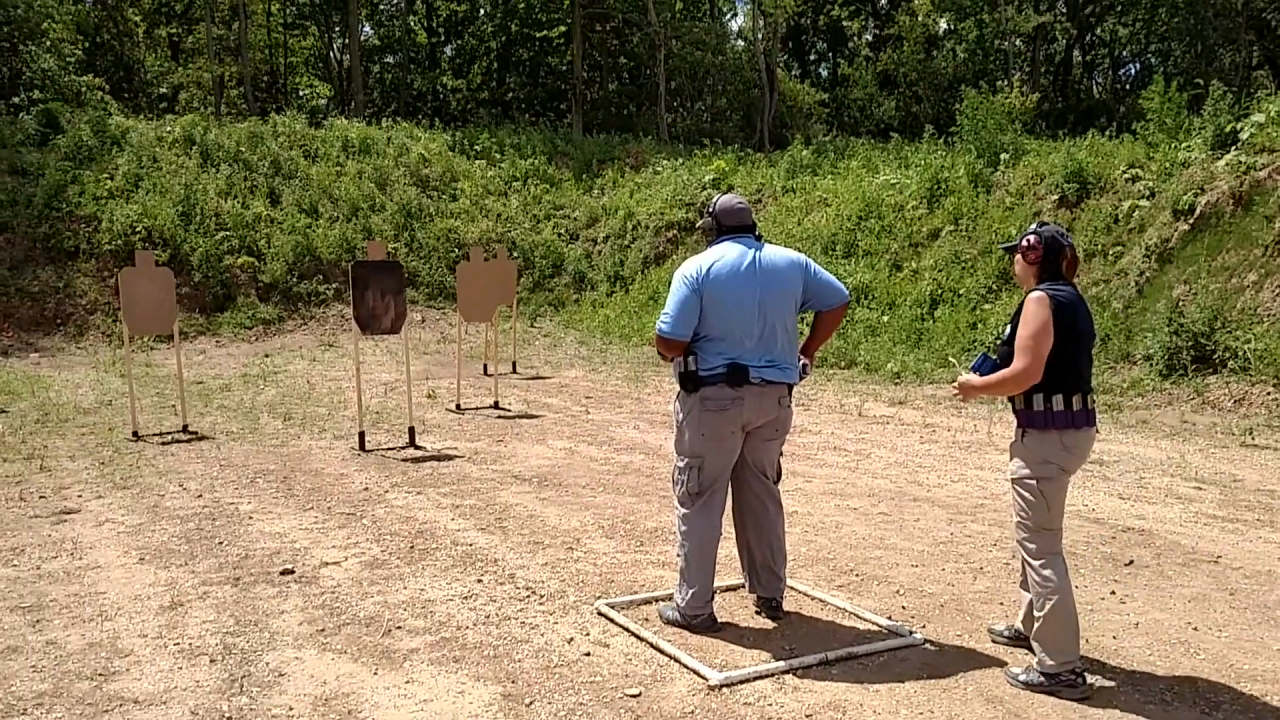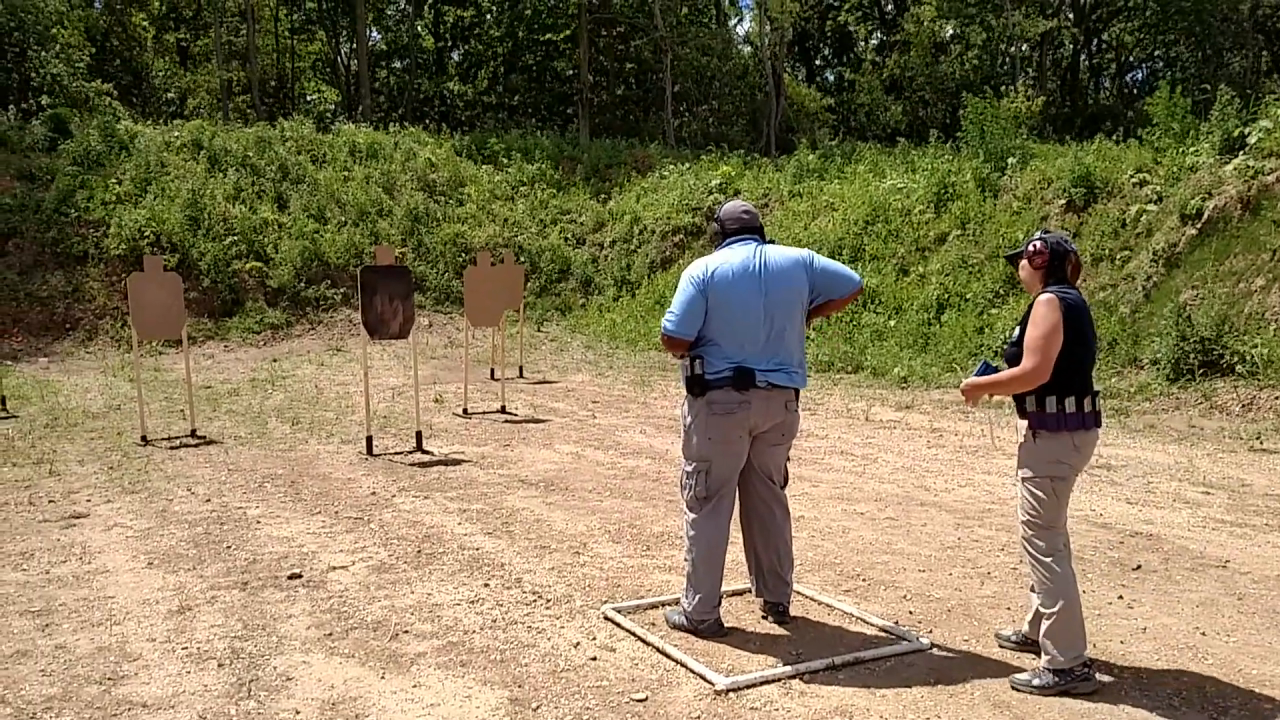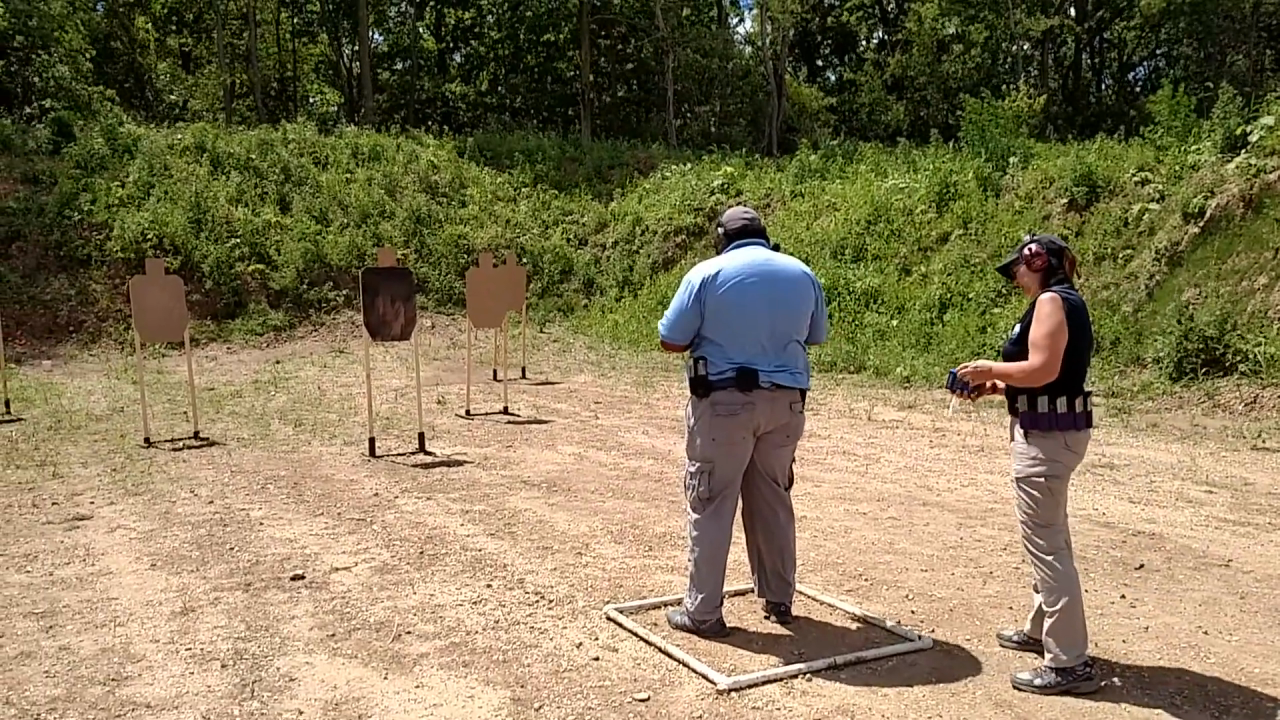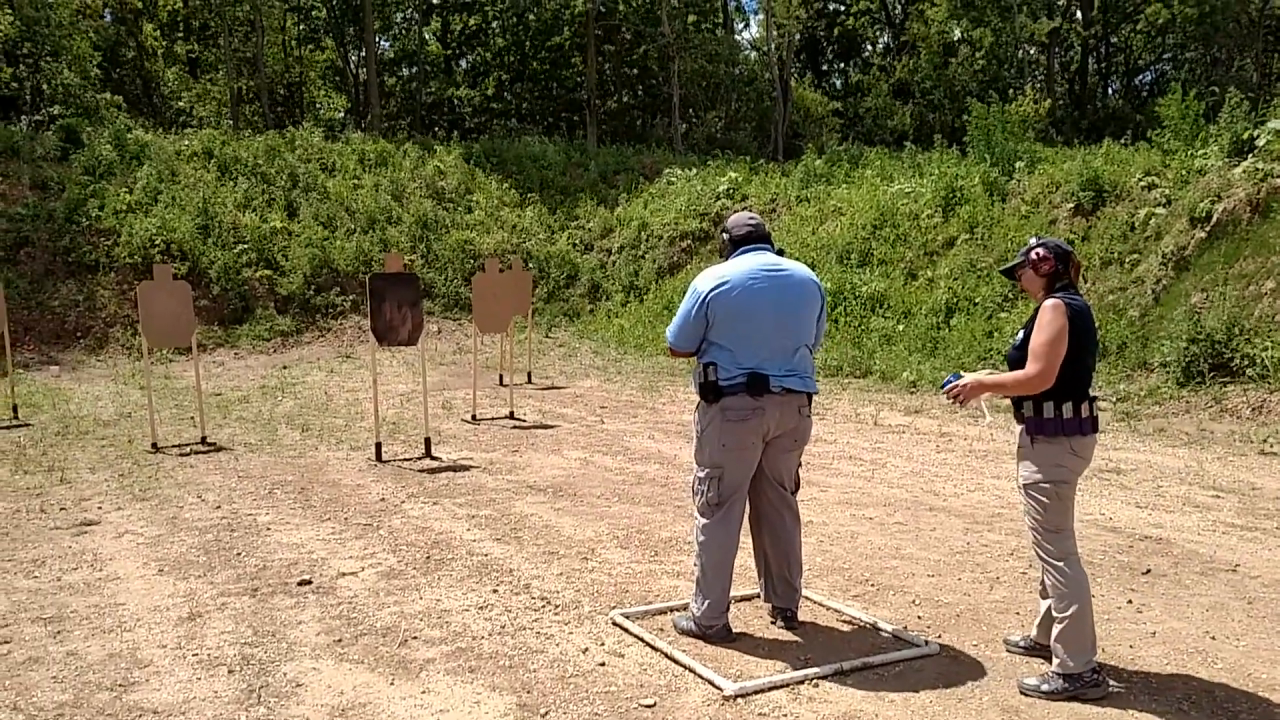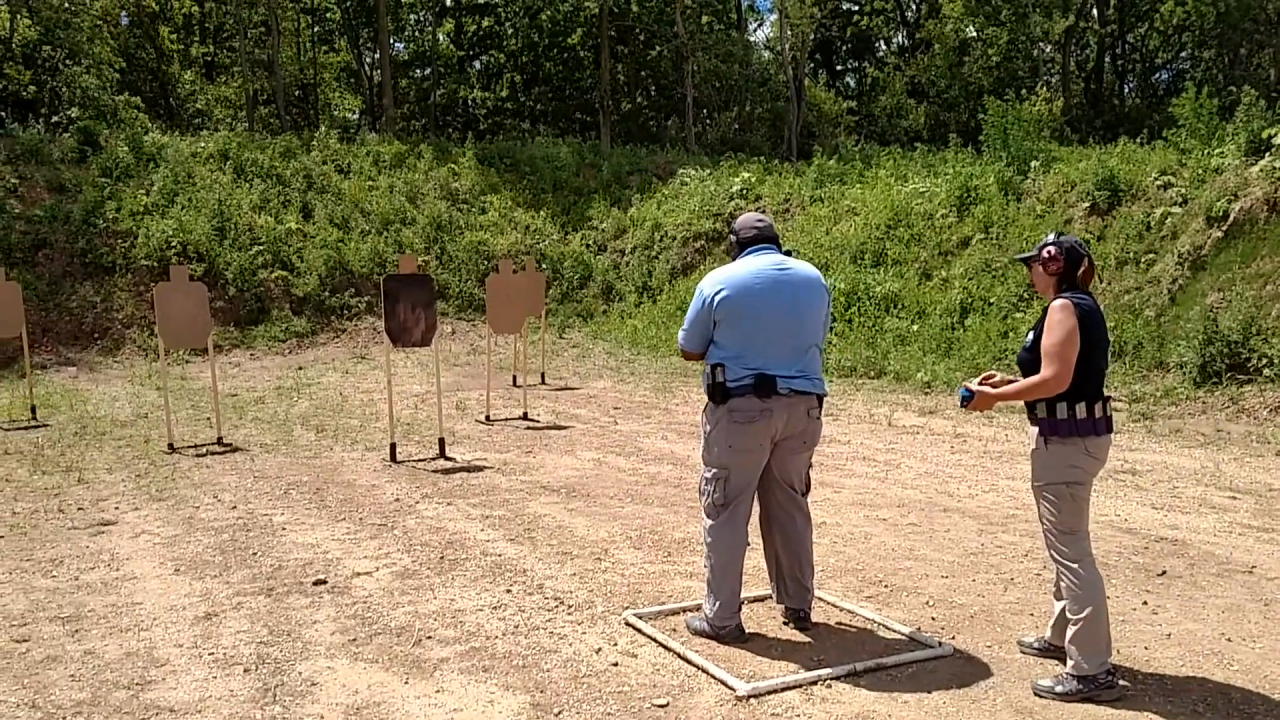
dt=0.4s
person 1, frame 1
left shoulder: (1041, 299)
right shoulder: (1068, 298)
left elbow: (1026, 374)
left wrist: (978, 385)
right wrist: (991, 379)
left hip: (1047, 433)
right hip: (1067, 428)
left knee: (1039, 544)
right knee: (1037, 535)
left ankle: (1059, 667)
right ankle: (1032, 624)
person 1, frame 2
left shoulder: (1049, 300)
right shoulder: (1067, 301)
left elbow: (1035, 373)
left wrist: (981, 385)
right wrist: (998, 385)
left hip: (1055, 433)
right hip: (1062, 429)
left knee: (1042, 541)
right knee: (1047, 536)
left ankle: (1067, 664)
right ankle: (1040, 629)
person 1, frame 3
left shoulder: (1051, 300)
right shoulder: (1061, 301)
left elbow: (1042, 369)
left wrist: (988, 368)
right wrist: (995, 384)
left hip: (1046, 433)
right hip: (1051, 429)
left knee: (1045, 542)
right knee: (1048, 536)
left ankle: (1069, 662)
right ankle: (1041, 629)
person 1, frame 4
left shoulder: (1055, 307)
right shoulder: (1069, 307)
left elbow: (1038, 378)
left wrist: (983, 383)
right wrist: (992, 379)
left hip: (1052, 439)
right hip: (1059, 434)
left knee: (1056, 548)
right knee: (1051, 543)
left ankle: (1077, 669)
right ankle: (1047, 634)
person 1, frame 5
left shoulder: (1064, 307)
right shoulder: (1080, 306)
left elbow: (1055, 380)
left wrist: (995, 396)
right wrist: (1008, 383)
left hip: (1067, 440)
right hip: (1076, 435)
left knee: (1071, 551)
right knee: (1065, 545)
left ankle: (1092, 671)
right ankle: (1062, 637)
person 2, frame 1
left shoulder: (698, 267)
right shoulder: (790, 262)
left elbow: (670, 340)
right elbow: (837, 301)
left wrist: (669, 355)
right wrist: (807, 352)
left hip: (714, 398)
right hip: (773, 397)
left knee: (699, 502)
right knee: (762, 496)
left ankle: (694, 607)
right ankle: (770, 595)
person 2, frame 2
left shoulder: (704, 270)
right shoulder: (797, 261)
left elbow: (675, 338)
right elbow: (852, 286)
left wrist: (686, 350)
right wrist: (804, 312)
left hip: (721, 400)
right hip: (780, 399)
left knee: (707, 505)
right knee: (768, 500)
left ankle: (700, 611)
right ankle: (777, 600)
person 2, frame 3
left shoulder: (707, 274)
right shoulder: (802, 274)
left elbow: (671, 340)
right elbow: (816, 337)
left hip: (725, 401)
right hip: (785, 400)
left knee: (711, 506)
right knee: (773, 501)
left ankle: (702, 611)
right ankle: (778, 599)
person 2, frame 4
left shoulder: (714, 280)
right shoulder: (807, 280)
left elbow: (679, 347)
left hip: (733, 406)
right hip: (792, 405)
left knee: (718, 511)
right knee: (779, 505)
left ankle: (709, 617)
right ankle: (785, 604)
person 2, frame 5
left shoulder: (720, 282)
right shoulder: (813, 278)
left elbow: (690, 350)
left hip: (741, 408)
right hip: (802, 406)
left knee: (726, 512)
right knee: (790, 506)
left ankle: (721, 618)
right ankle: (798, 605)
